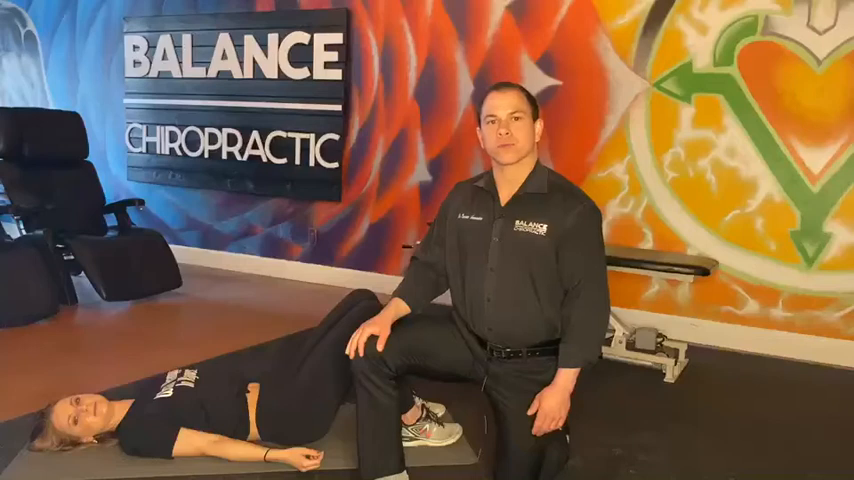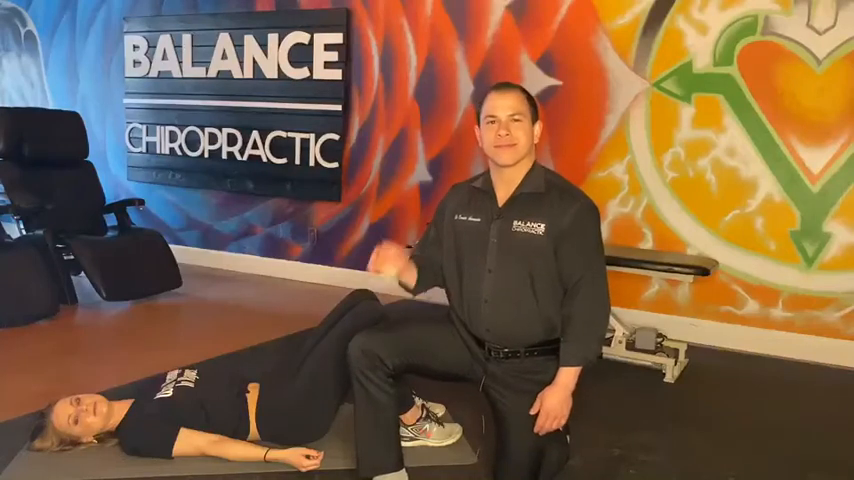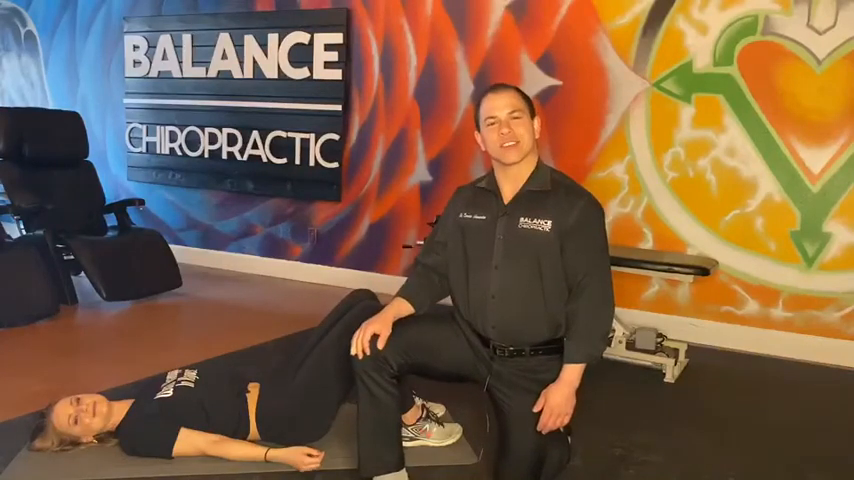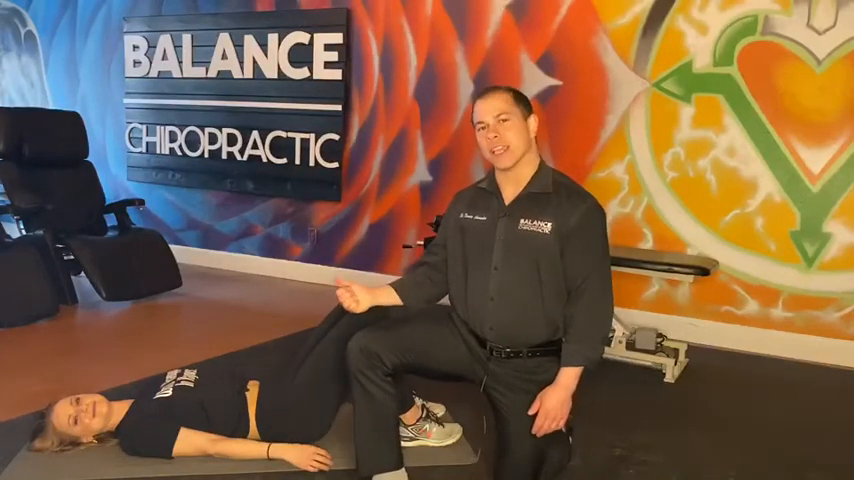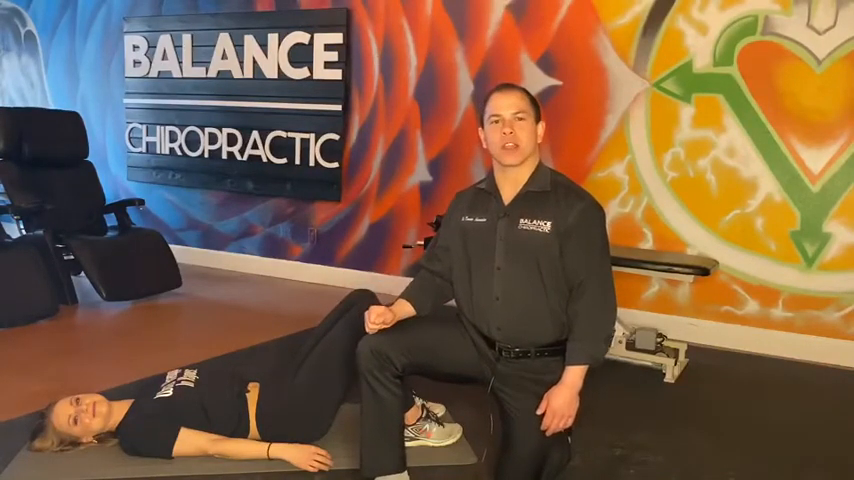
dt=1s
person 1, frame 1
left shoulder: (150, 393)
right shoulder: (138, 435)
right elbow: (213, 443)
right wrist: (280, 454)
left hip: (267, 384)
right hip: (284, 415)
left knee: (362, 298)
right knee: (367, 313)
left ankle: (402, 399)
right ankle: (412, 420)
person 1, frame 2
left shoulder: (150, 392)
right shoulder: (139, 435)
right elbow: (212, 444)
right wrist: (280, 455)
left hip: (268, 387)
right hip: (284, 416)
left knee: (365, 299)
right knee: (369, 315)
left ankle: (399, 400)
person 1, frame 3
left shoulder: (151, 392)
right shoulder: (139, 435)
right elbow: (211, 445)
right wrist: (280, 454)
left hip: (268, 389)
right hip: (285, 418)
left knee: (362, 299)
right knee: (367, 315)
left ankle: (401, 401)
right ankle: (412, 422)
person 1, frame 4
left shoulder: (152, 391)
right shoulder: (138, 435)
right elbow: (211, 445)
right wrist: (282, 450)
left hip: (267, 389)
right hip: (284, 417)
right knee: (366, 316)
left ankle: (403, 403)
right ankle: (413, 422)
person 1, frame 5
left shoulder: (150, 394)
right shoulder: (139, 434)
right elbow: (213, 445)
right wrist: (282, 450)
left hip: (268, 390)
right hip: (283, 417)
left knee: (361, 300)
right knee: (366, 317)
person 2, frame 1
left shoulder: (573, 209)
right shoulder: (462, 198)
left elbow: (587, 304)
right elbow: (430, 268)
left wrist: (562, 387)
right wrist: (387, 315)
left hip: (531, 362)
right hip: (464, 339)
right knee: (371, 351)
left ankle: (554, 436)
person 2, frame 2
left shoulder: (570, 208)
right shoulder: (459, 198)
left elbow: (587, 302)
right elbow: (432, 267)
left wrist: (564, 385)
right wrist: (403, 269)
left hip: (530, 362)
right hip: (462, 339)
right knee: (368, 349)
left ankle: (553, 436)
person 2, frame 3
left shoulder: (575, 206)
right shoulder: (465, 200)
left elbow: (591, 300)
right elbow: (433, 271)
left wrist: (567, 383)
right wrist: (389, 314)
left hip: (534, 362)
right hip: (466, 339)
right knee: (372, 350)
left ankle: (553, 436)
person 2, frame 4
left shoulder: (576, 208)
right shoulder: (466, 202)
left elbow: (590, 303)
right elbow: (435, 272)
left wrist: (564, 386)
right wrist: (373, 296)
left hip: (531, 363)
right hip: (464, 337)
right knee: (367, 348)
left ankle: (554, 436)
person 2, frame 5
left shoulder: (575, 208)
right shoulder: (466, 204)
left elbow: (592, 301)
right elbow: (437, 276)
left wrist: (570, 385)
right wrist: (394, 312)
left hip: (538, 363)
right hip: (471, 340)
right knee: (376, 349)
left ankle: (555, 437)
